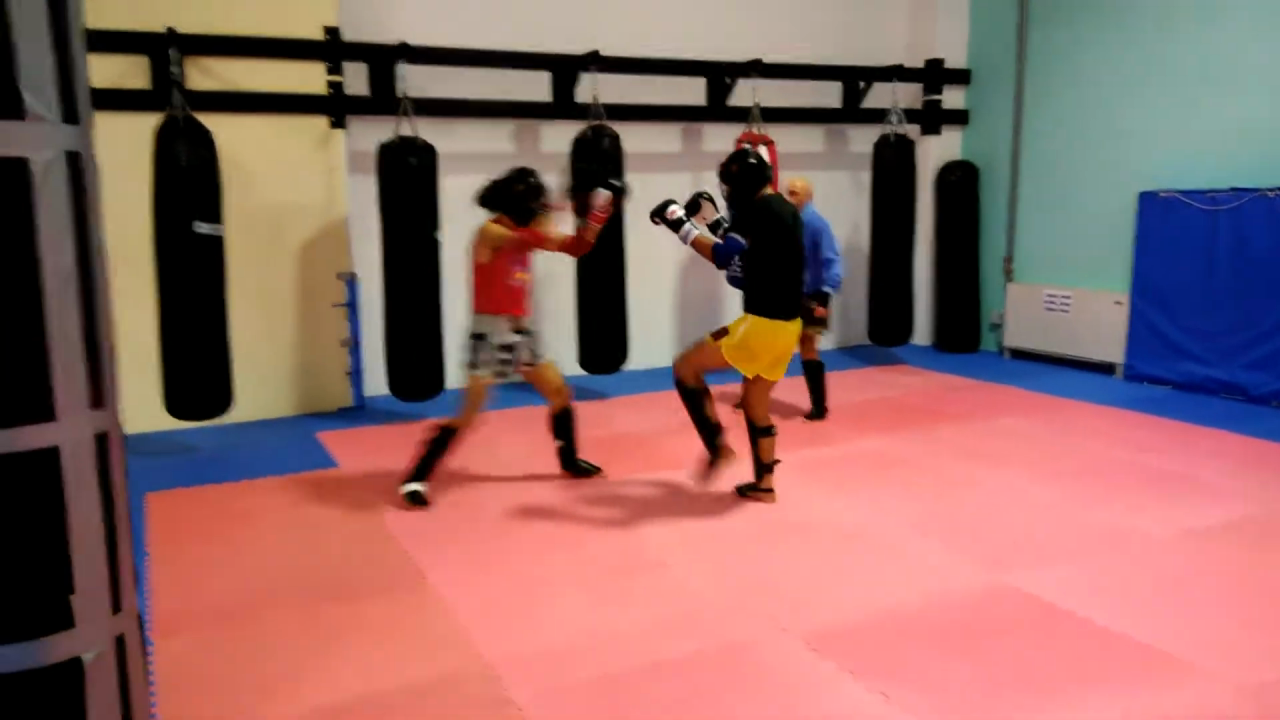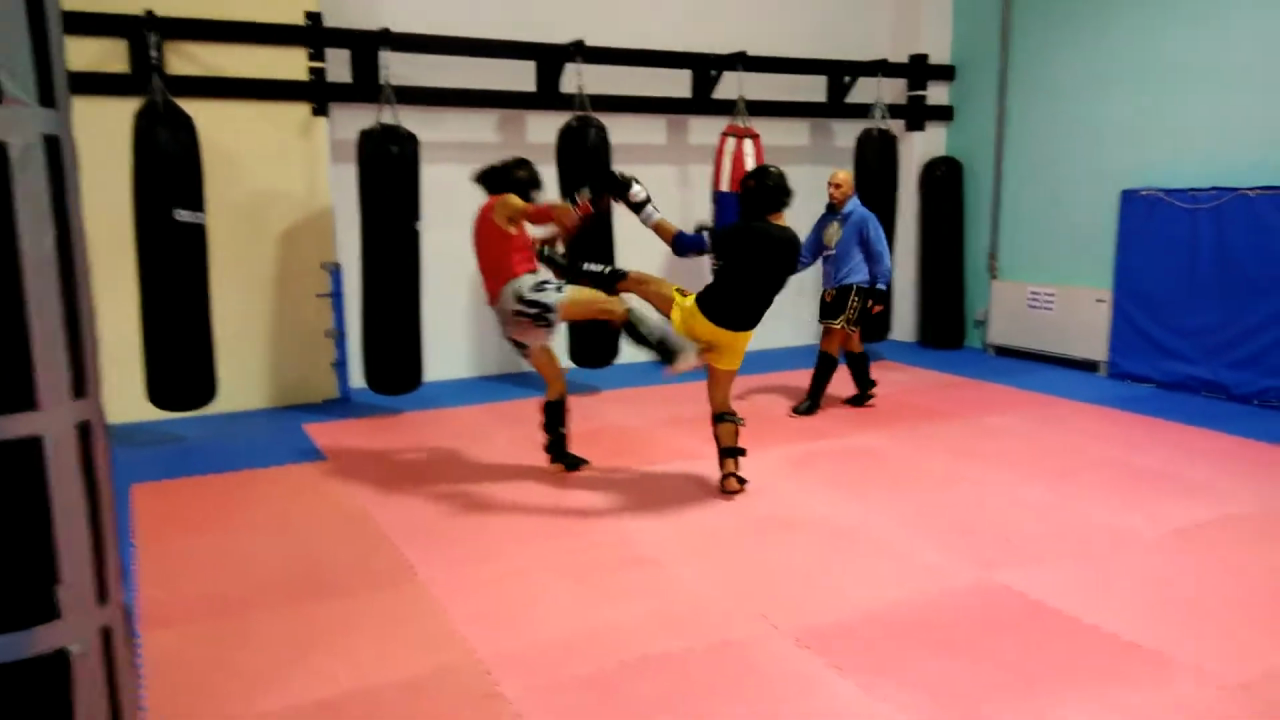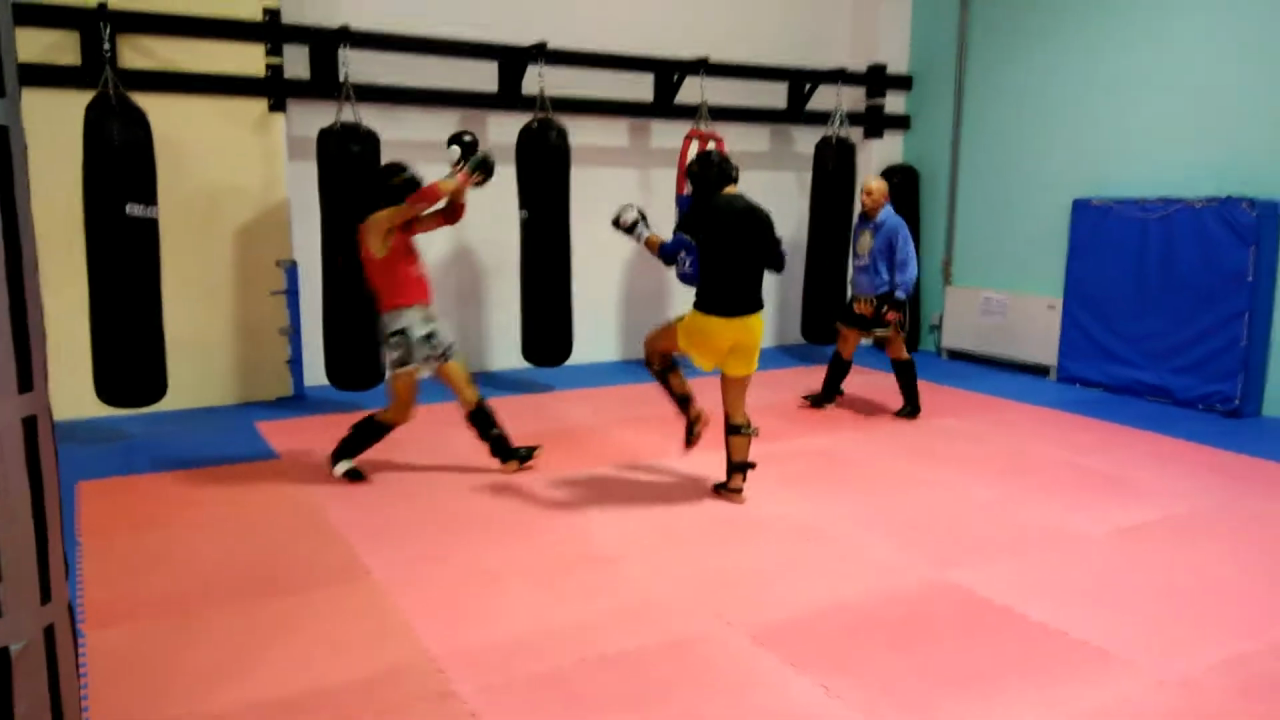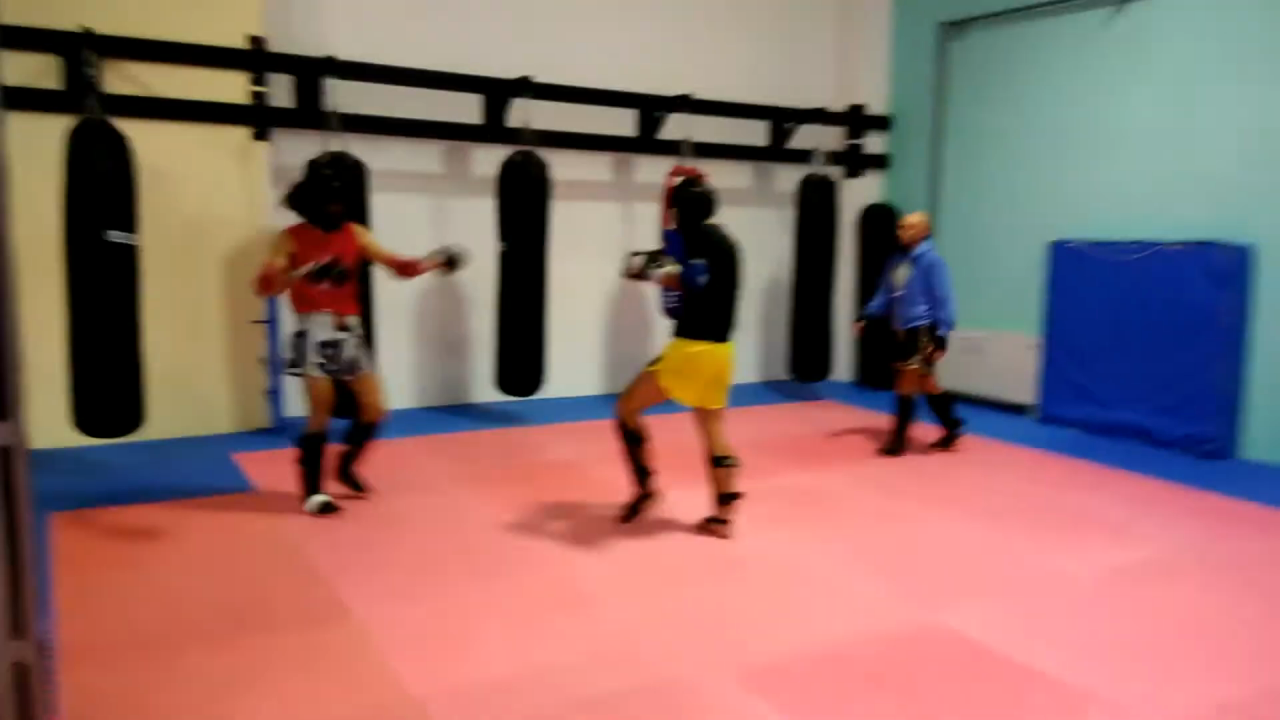
dt=0.5s
person 1, frame 1
left shoulder: (757, 208)
right shoulder: (786, 210)
left elbow: (722, 254)
left wrist: (682, 225)
left hip: (763, 323)
right hip: (787, 323)
left knee: (685, 368)
right knee: (755, 403)
left ankle: (717, 447)
right ankle: (764, 482)
person 1, frame 2
left shoulder: (749, 232)
right shoulder: (792, 244)
left elbow: (684, 246)
left wrist: (643, 206)
left hip: (703, 316)
right hip: (738, 332)
left knee: (635, 279)
right knee: (721, 401)
left ankle: (569, 270)
right ankle: (731, 474)
person 1, frame 3
left shoulder: (705, 209)
right shoulder: (760, 215)
left elbow: (671, 254)
right elbow: (777, 263)
left wrist: (638, 228)
left hip: (710, 319)
right hip: (750, 322)
left knee: (654, 345)
right knee: (735, 406)
left ankle: (692, 411)
right ankle: (735, 482)
person 1, frame 4
left shoulder: (701, 237)
right shoulder: (725, 243)
left elbow: (693, 284)
left wrist: (653, 271)
right wrist: (668, 269)
left hip: (694, 348)
right hip: (720, 349)
left knee: (628, 407)
right knee: (714, 432)
left ankle: (645, 487)
right ankle: (723, 515)
person 2, frame 1
left shoulder: (523, 232)
right shoulder: (490, 231)
left elbow: (575, 246)
right elbow: (535, 239)
left wrist: (599, 211)
left hip: (518, 331)
right hip: (491, 331)
left knee: (560, 393)
right knee: (467, 414)
left ankle: (570, 461)
right ankle: (416, 479)
person 2, frame 2
left shoulder: (493, 216)
right shoulder: (502, 205)
left elbow: (526, 248)
right elbow: (542, 215)
right wrist: (585, 205)
left hip: (509, 312)
right hip: (526, 293)
left knee: (556, 382)
right knee: (617, 306)
left ankle: (559, 453)
right ankle: (676, 353)
person 2, frame 3
left shoulder: (400, 226)
right shoulder: (376, 224)
left elbow: (451, 213)
right elbow: (426, 197)
left wrist: (460, 178)
right wrist: (469, 173)
left hip: (420, 322)
right hip: (404, 325)
left knee: (466, 391)
right knee: (400, 412)
left ankle: (505, 452)
right ankle: (342, 457)
person 2, frame 4
left shoulder: (353, 234)
right shoulder: (291, 239)
left elbow: (396, 265)
right elbow: (265, 283)
left wrist: (431, 262)
right wrist: (308, 273)
left hip: (350, 329)
right hip: (314, 332)
left knee: (374, 410)
right knee: (320, 416)
left ankle: (345, 467)
right ankle: (313, 491)
person 3, frame 1
left shoulder: (816, 225)
left elbow: (831, 262)
left wrist: (825, 294)
left hip: (809, 298)
left knee: (807, 351)
left ankle: (819, 405)
person 3, frame 2
left shoulder: (863, 218)
right shoulder: (826, 219)
left elbow: (879, 255)
right elbow: (809, 251)
left wrist: (879, 290)
left hip: (853, 289)
right hip: (832, 290)
left knee: (829, 343)
right knee: (849, 342)
left ankle: (813, 400)
right ankle: (865, 390)
person 3, frame 3
left shoulder: (895, 226)
right shoulder: (860, 225)
left elbow: (907, 264)
left wrist: (898, 299)
left hip: (884, 299)
right hip: (860, 298)
left knee: (895, 351)
right knee: (844, 347)
left ankle: (911, 403)
right ankle: (827, 393)
person 3, frame 4
left shoulder: (931, 261)
right shoulder: (899, 259)
left elbow: (943, 300)
right elbow: (885, 294)
left wrist: (939, 336)
right wrist: (865, 315)
left hip: (922, 331)
right hip: (904, 332)
left knee: (906, 385)
right knee: (925, 383)
left ankle: (898, 440)
right ankle: (952, 428)
